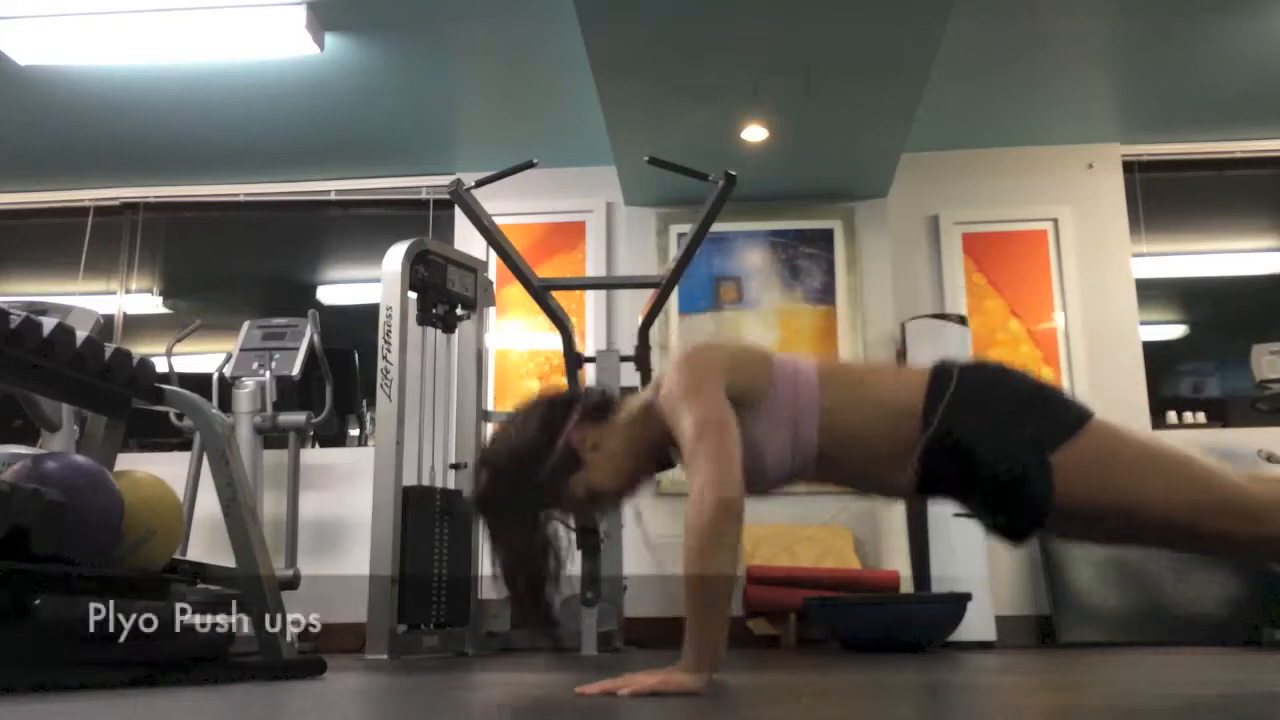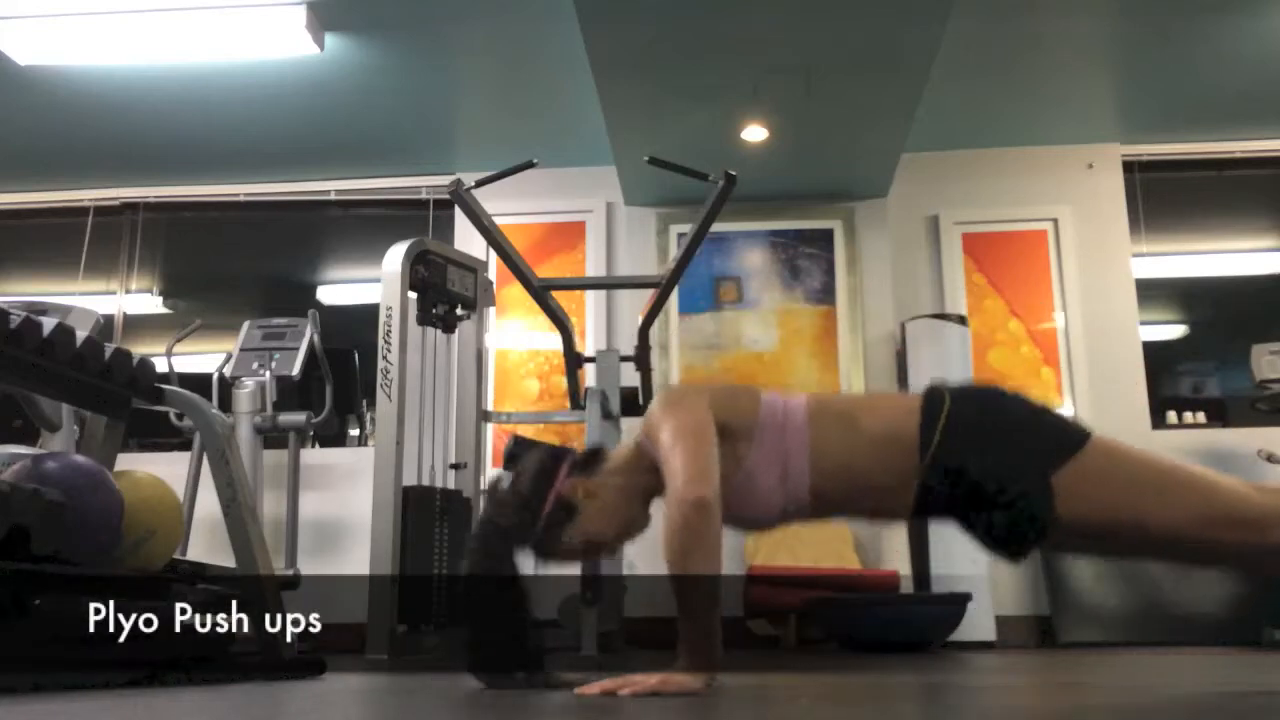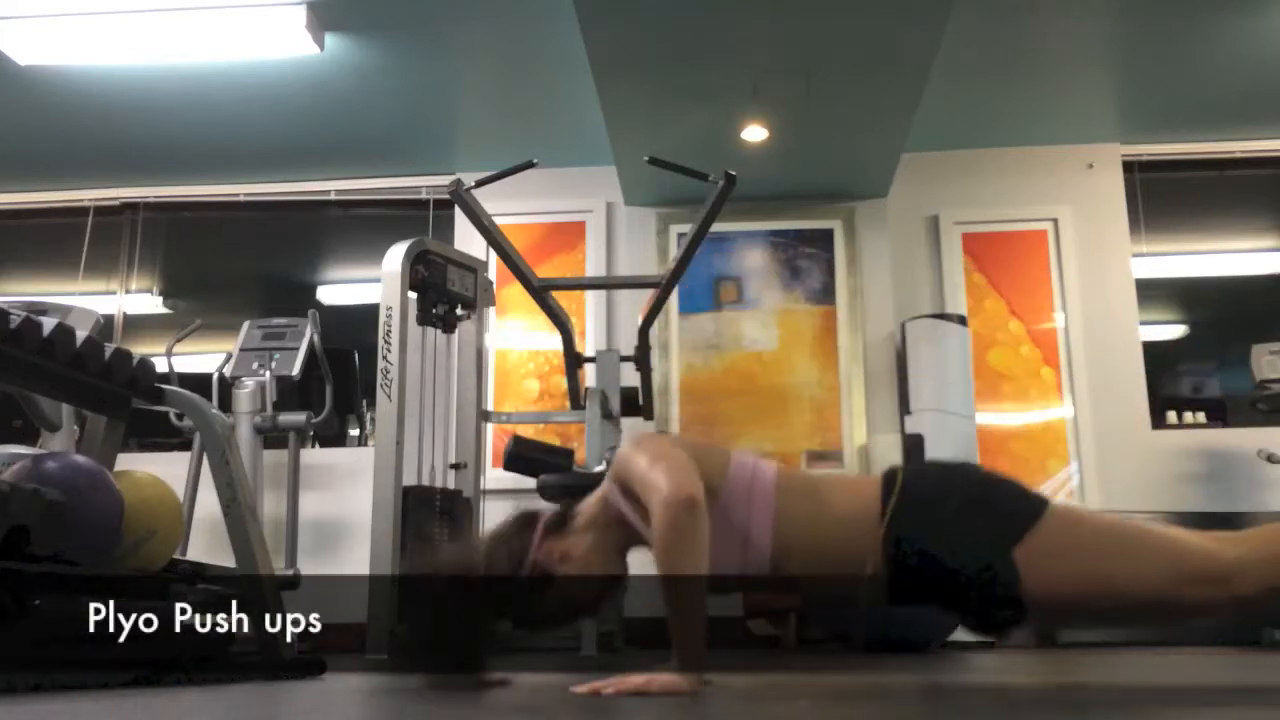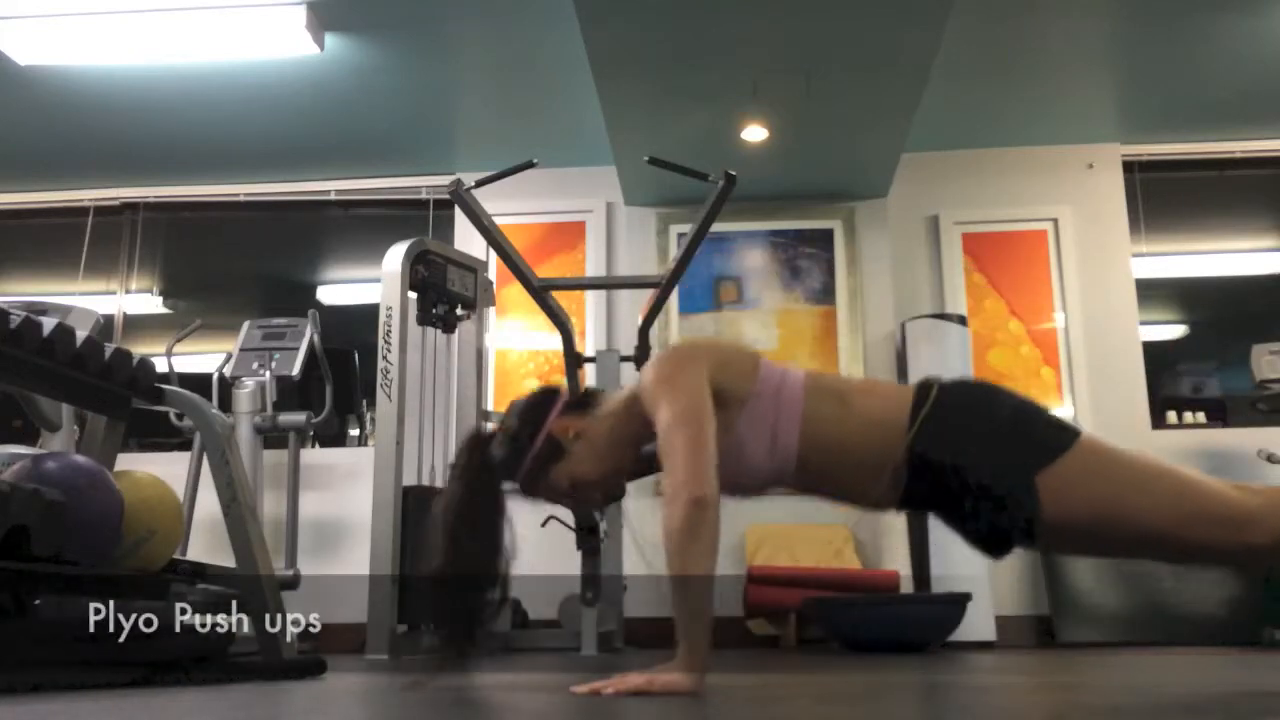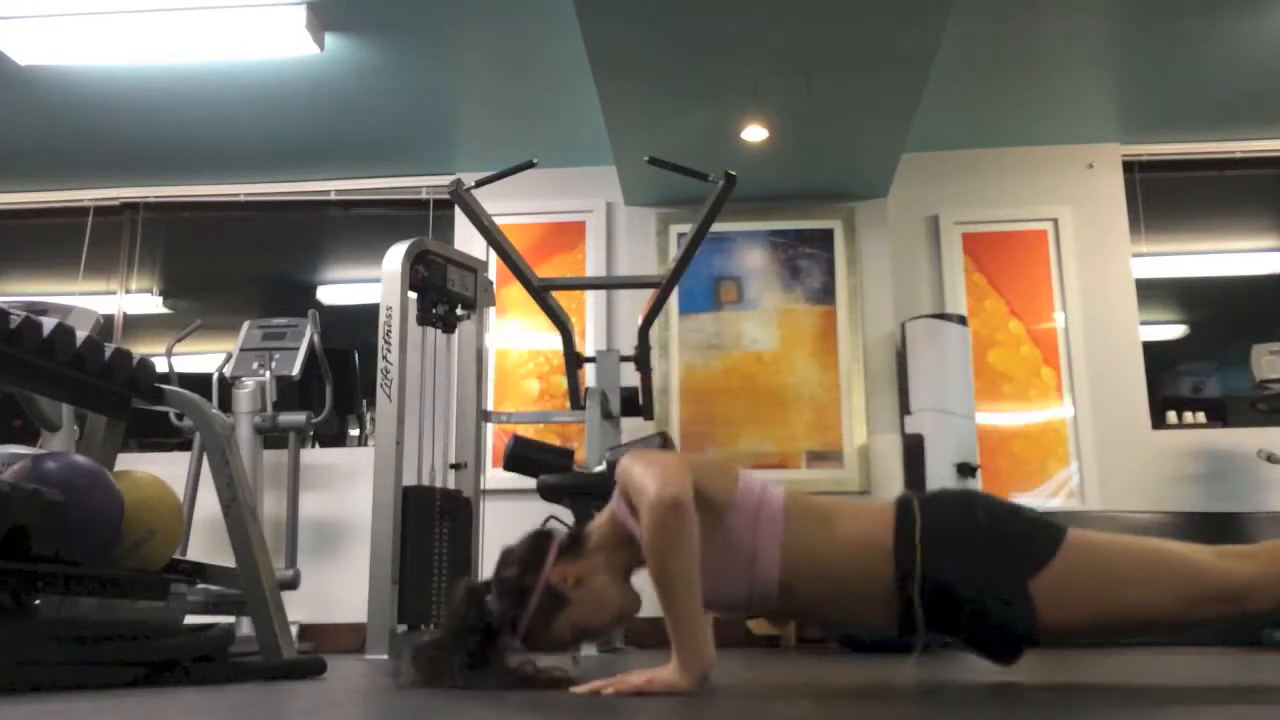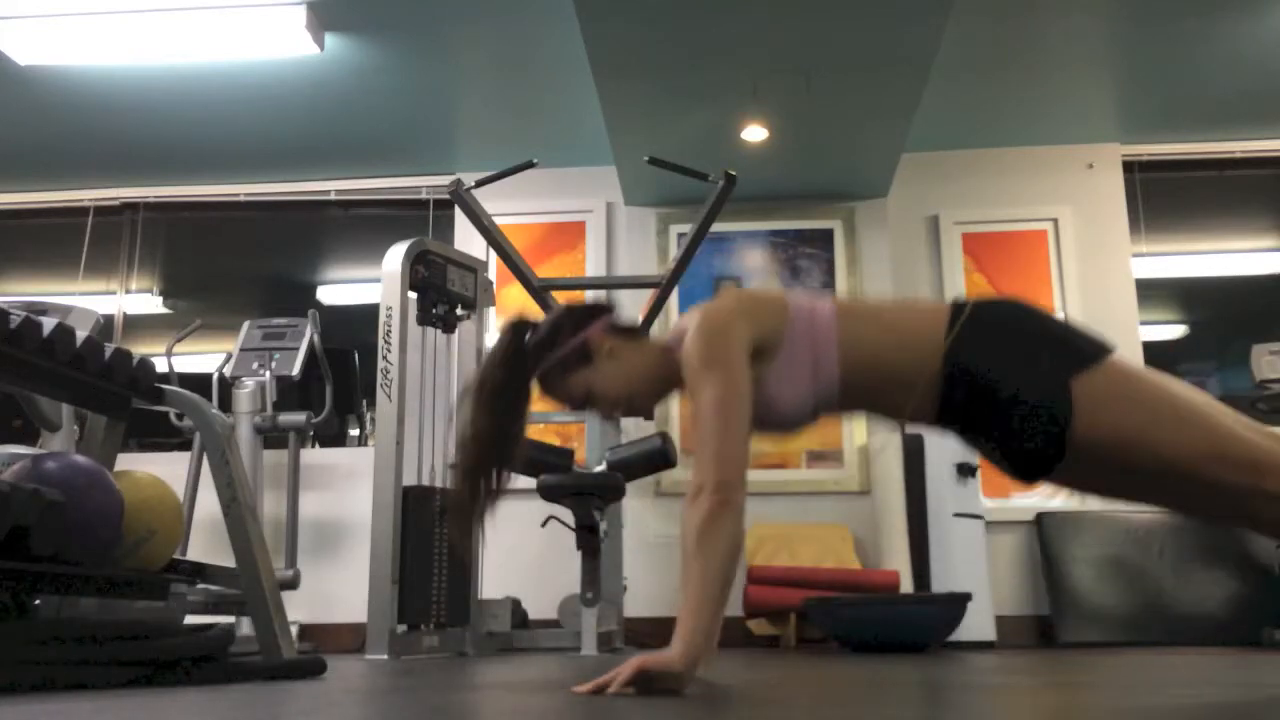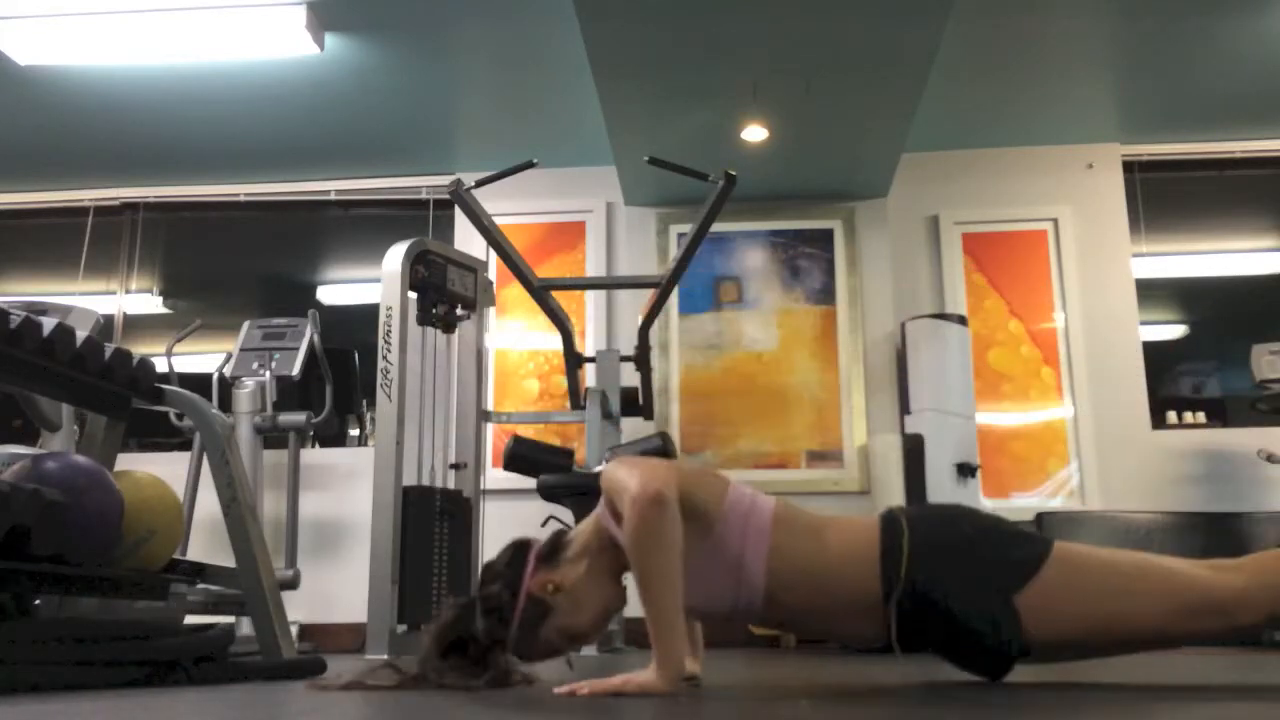
dt=0.7s
person 1, frame 1
left shoulder: (687, 379)
right shoulder: (675, 422)
left elbow: (720, 501)
right elbow: (712, 513)
left wrist: (694, 667)
right wrist: (696, 654)
left hip: (986, 429)
right hip: (959, 449)
person 1, frame 2
left shoulder: (673, 417)
right shoulder: (657, 473)
left elbow: (693, 507)
left wrist: (691, 664)
left hip: (983, 451)
right hip: (962, 470)
person 1, frame 3
left shoulder: (638, 462)
right shoulder: (637, 501)
left elbow: (690, 512)
left wrist: (685, 667)
left hip: (948, 534)
right hip: (930, 550)
person 1, frame 4
left shoulder: (670, 377)
right shoulder: (658, 415)
left elbow: (692, 501)
right elbow: (696, 513)
left wrist: (686, 665)
right wrist: (688, 649)
left hip: (969, 443)
right hip: (948, 464)
person 1, frame 5
left shoulder: (641, 475)
right shoulder: (634, 531)
left elbow: (668, 512)
left wrist: (687, 662)
left hip: (949, 560)
right hip: (930, 566)
person 1, frame 6
left shoulder: (709, 335)
right shoulder: (697, 366)
left elbow: (722, 492)
right elbow: (719, 492)
left wrist: (689, 649)
right wrist: (694, 642)
left hip: (1004, 367)
right hip: (978, 391)
person 1, frame 7
left shoulder: (620, 486)
right shoulder: (631, 549)
left elbow: (656, 499)
left wrist: (665, 667)
right wrist: (684, 650)
left hip: (941, 578)
right hip: (921, 577)
